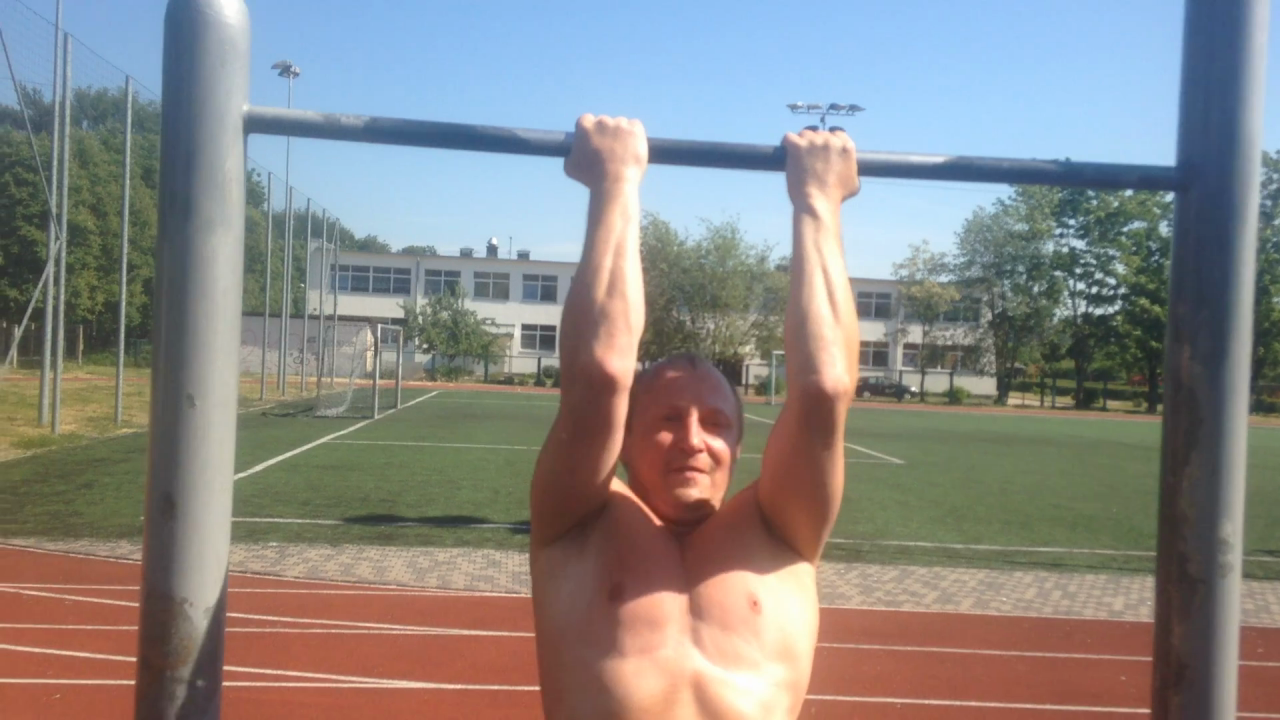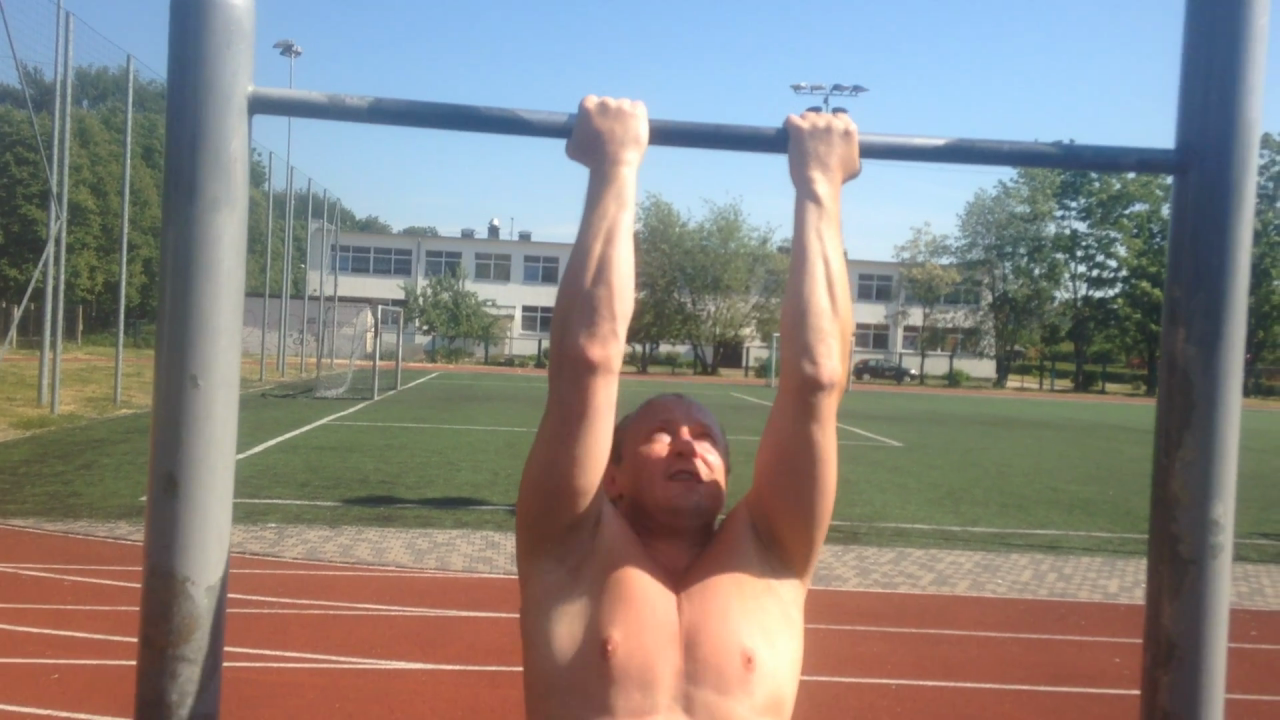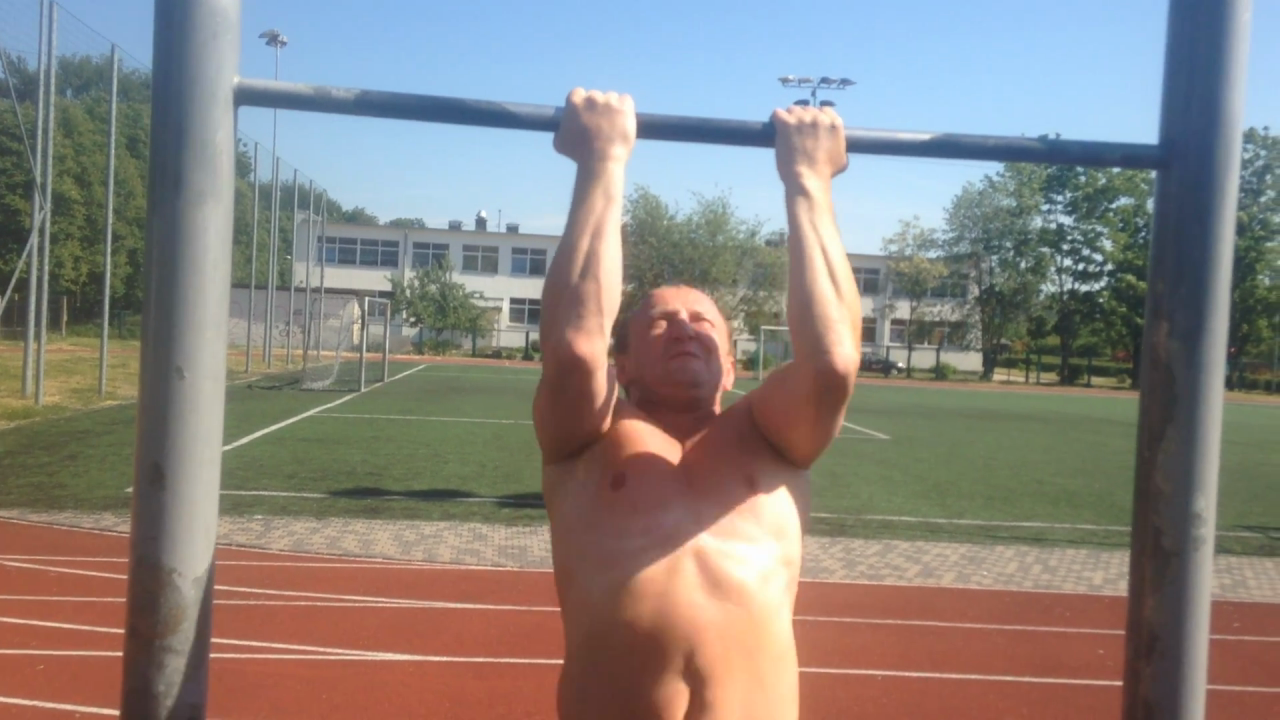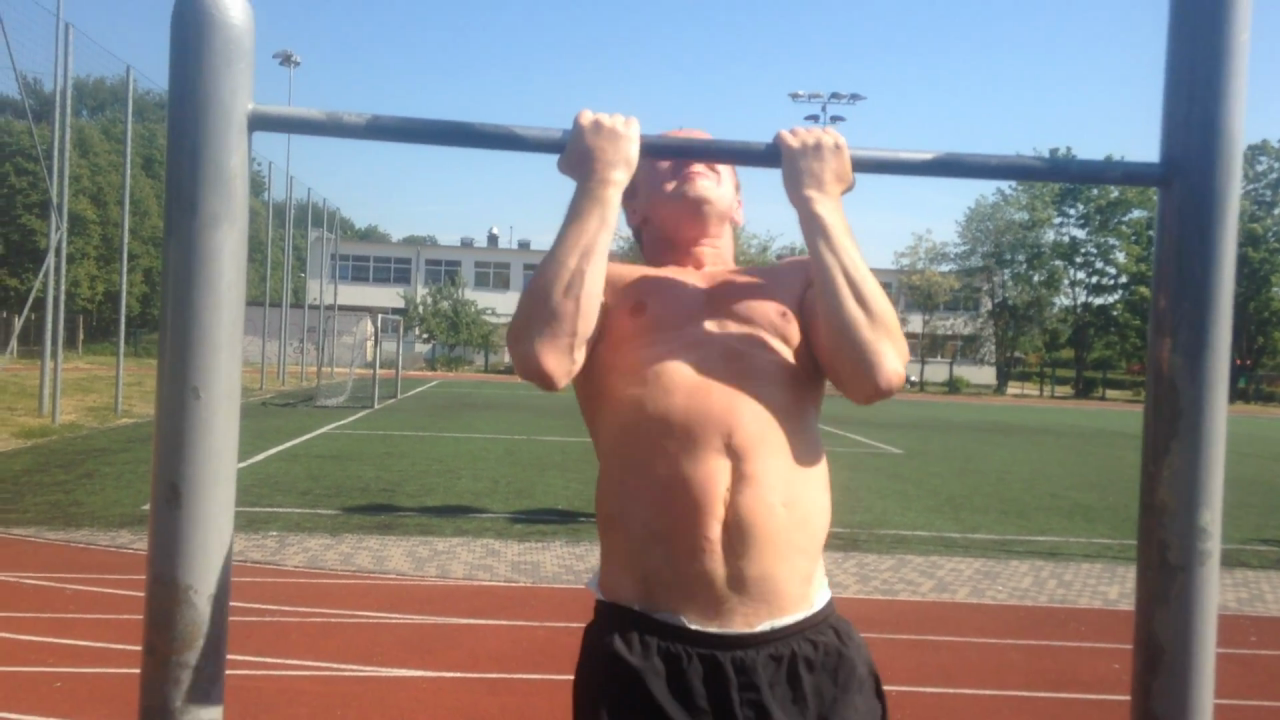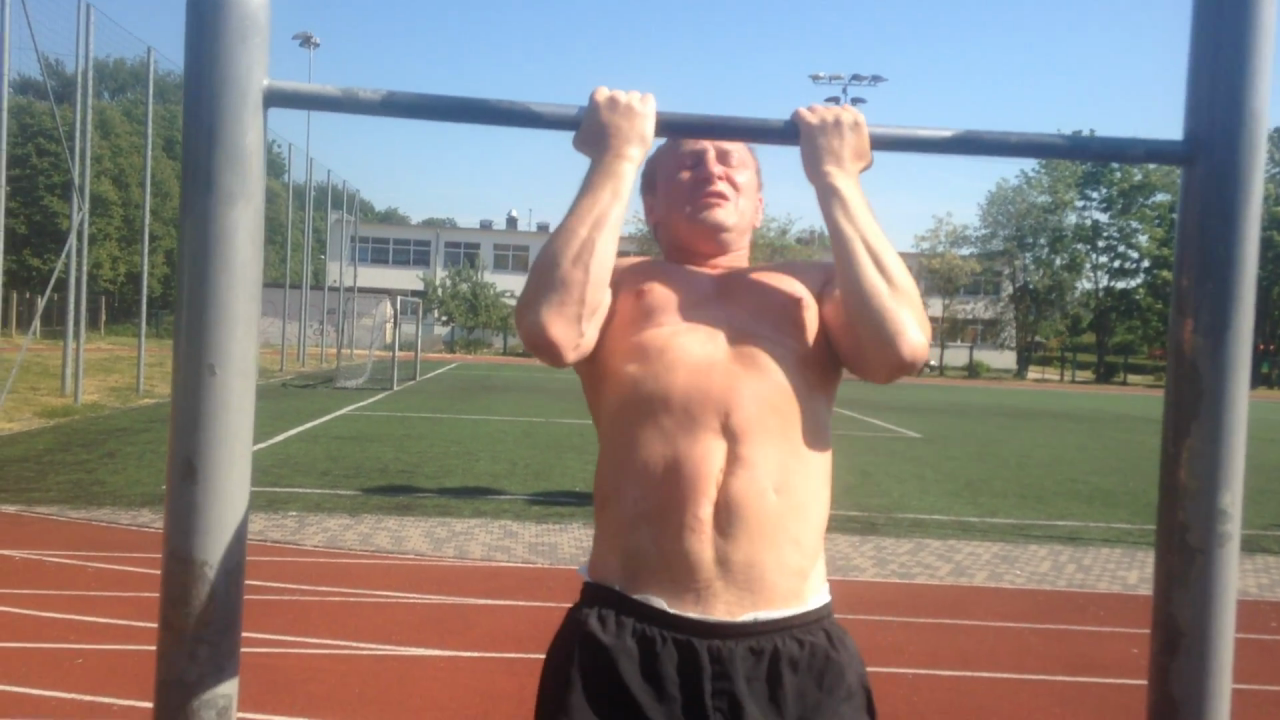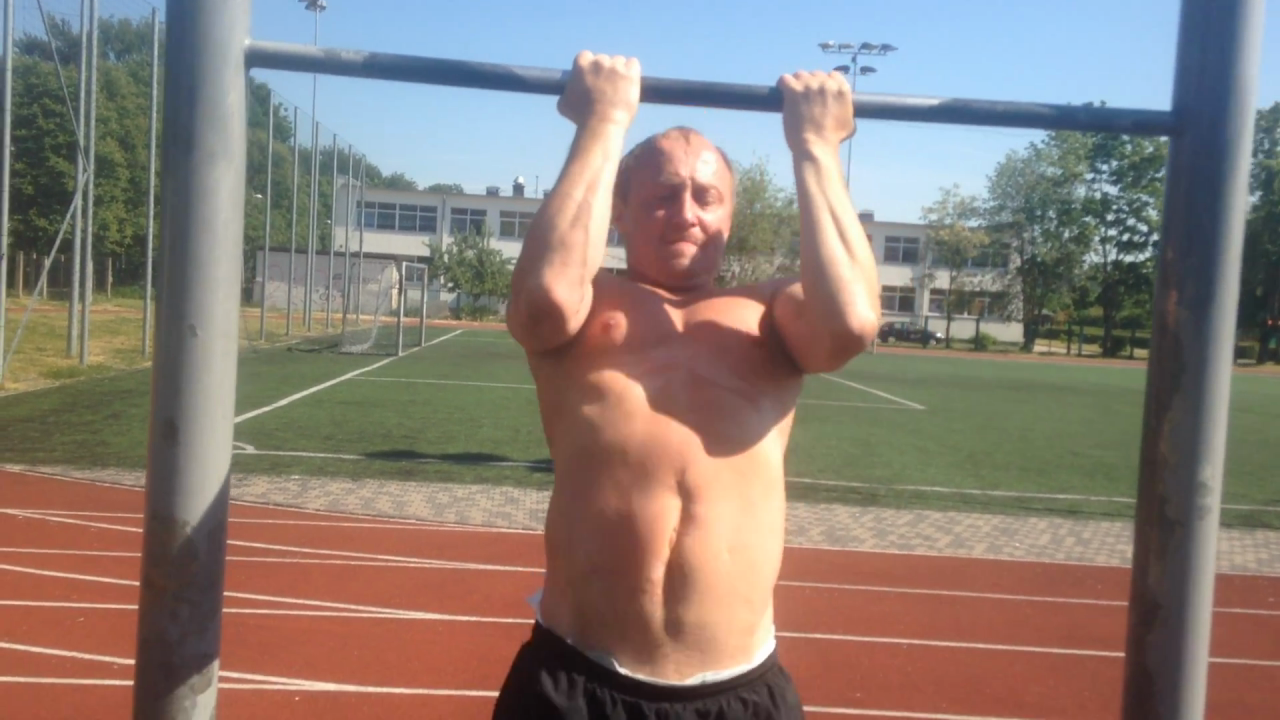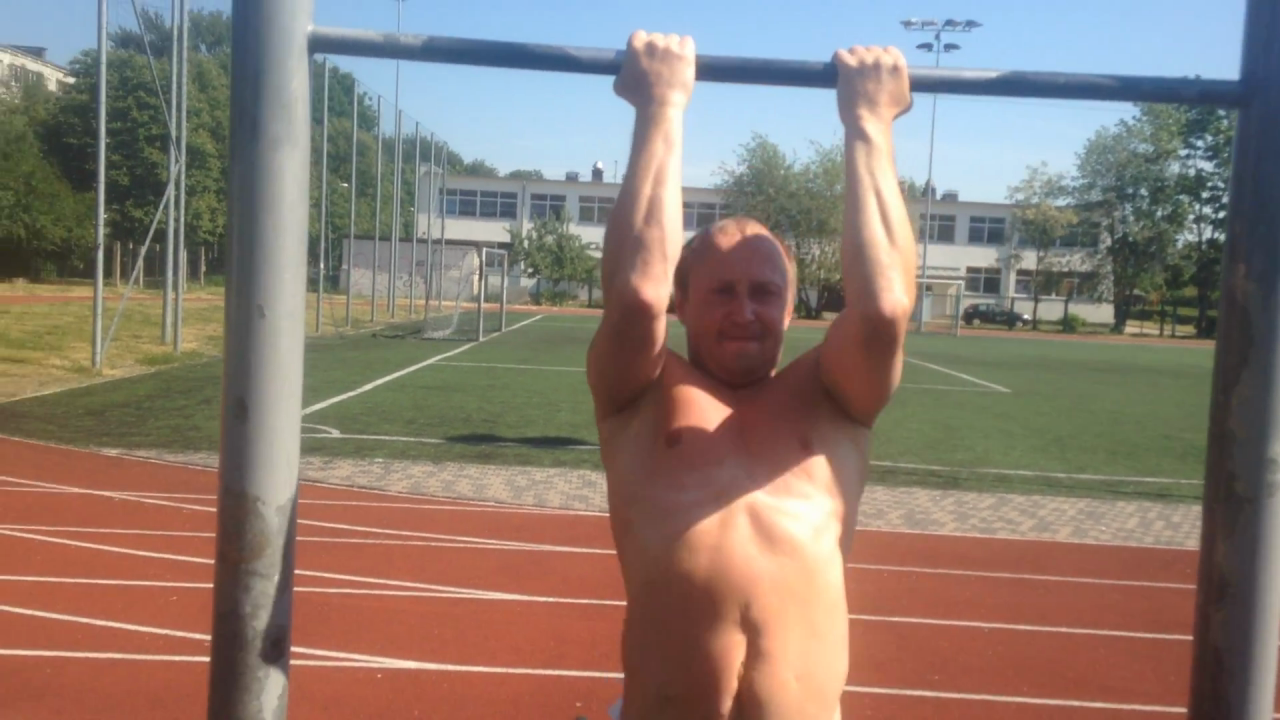
dt=0.5s
person 1, frame 1
left shoulder: (774, 544)
right shoulder: (582, 533)
left elbow: (824, 386)
right elbow: (601, 373)
left wrist: (818, 200)
right wrist: (617, 183)
person 1, frame 2
left shoulder: (765, 565)
right shoulder: (573, 560)
left elbow: (815, 379)
right elbow: (588, 364)
left wrist: (820, 184)
right wrist: (616, 167)
person 1, frame 3
left shoulder: (769, 432)
right shoulder: (586, 436)
left elbow: (834, 358)
right elbow: (575, 345)
left wrist: (807, 180)
right wrist: (604, 162)
person 1, frame 4
left shoulder: (798, 284)
right shoulder: (607, 289)
left elbow: (879, 370)
right elbow: (544, 356)
left wrist: (818, 198)
right wrist: (602, 178)
right hip: (644, 661)
person 1, frame 5
left shoulder: (812, 287)
right shoulder: (618, 283)
left elbow: (901, 346)
right elbow: (552, 328)
left wrist: (836, 176)
right wrist: (617, 157)
person 1, frame 6
left shoulder: (766, 314)
right shoulder: (584, 309)
left elbow: (851, 322)
right elbow: (545, 296)
left wrist: (814, 146)
right wrist: (603, 123)
person 1, frame 7
left shoulder: (828, 404)
right shoulder: (644, 402)
left elbow: (885, 305)
right elbow: (639, 292)
left wrist: (869, 123)
right wrist: (662, 106)
